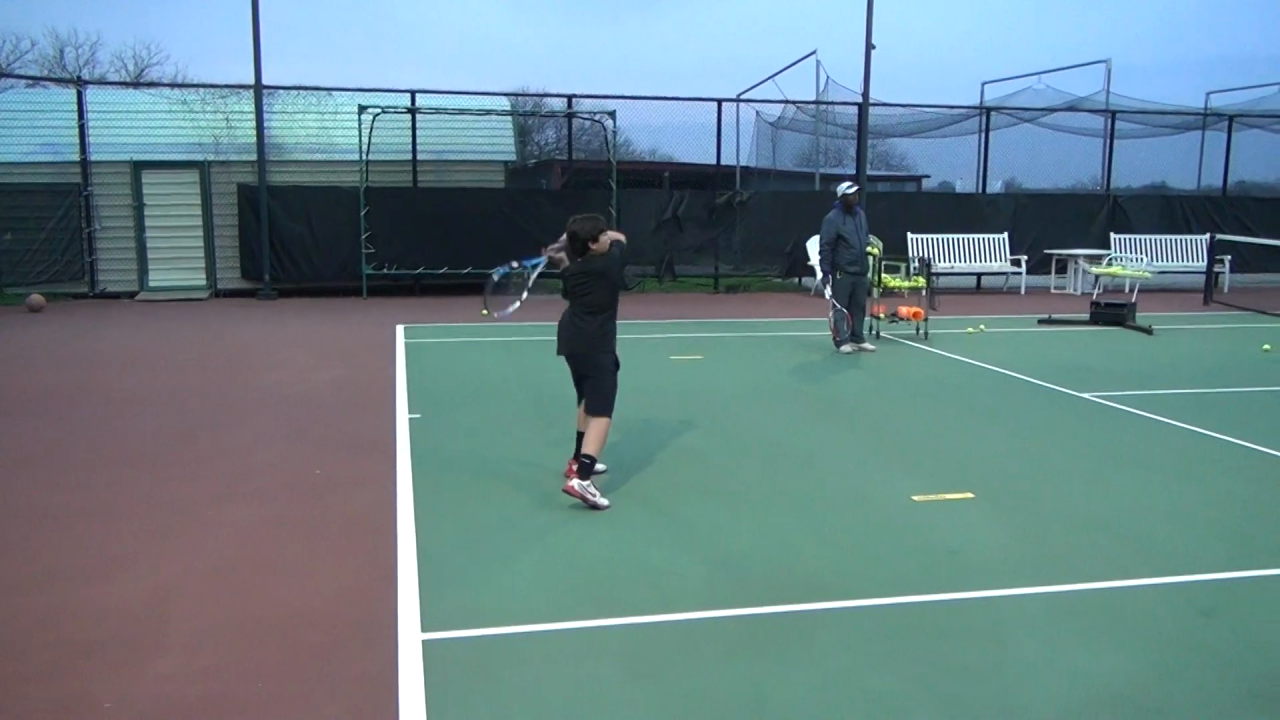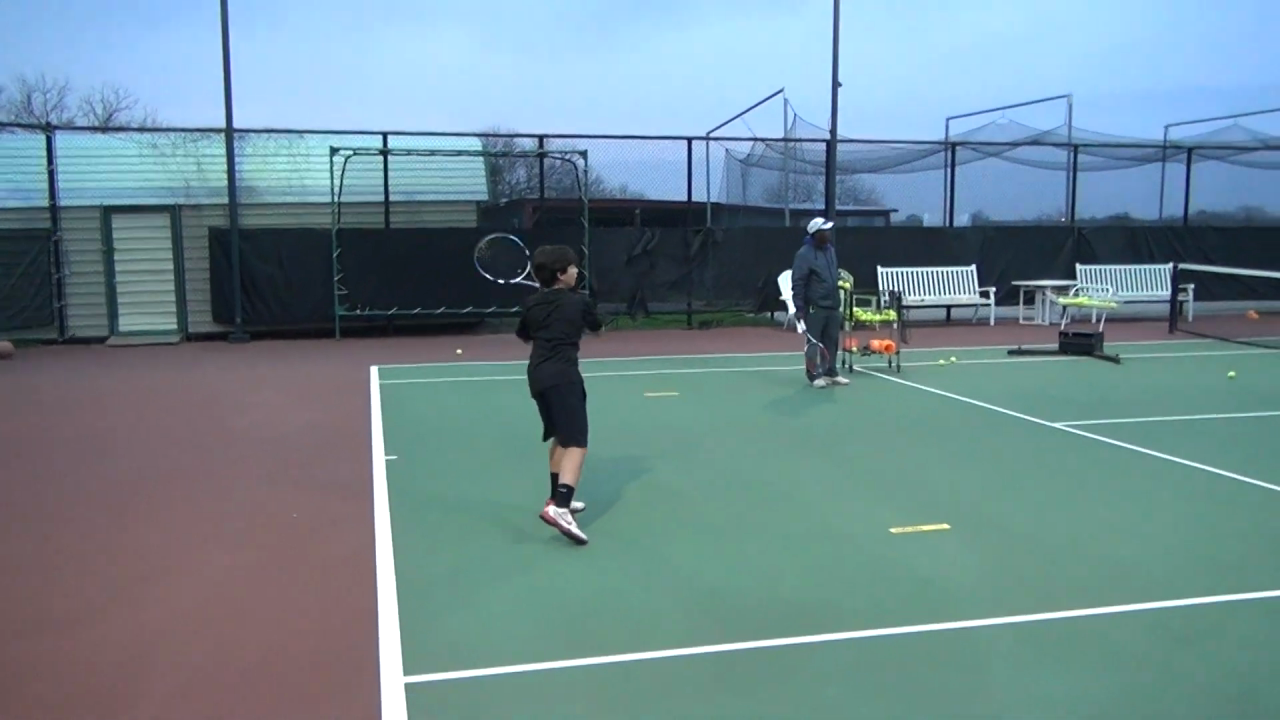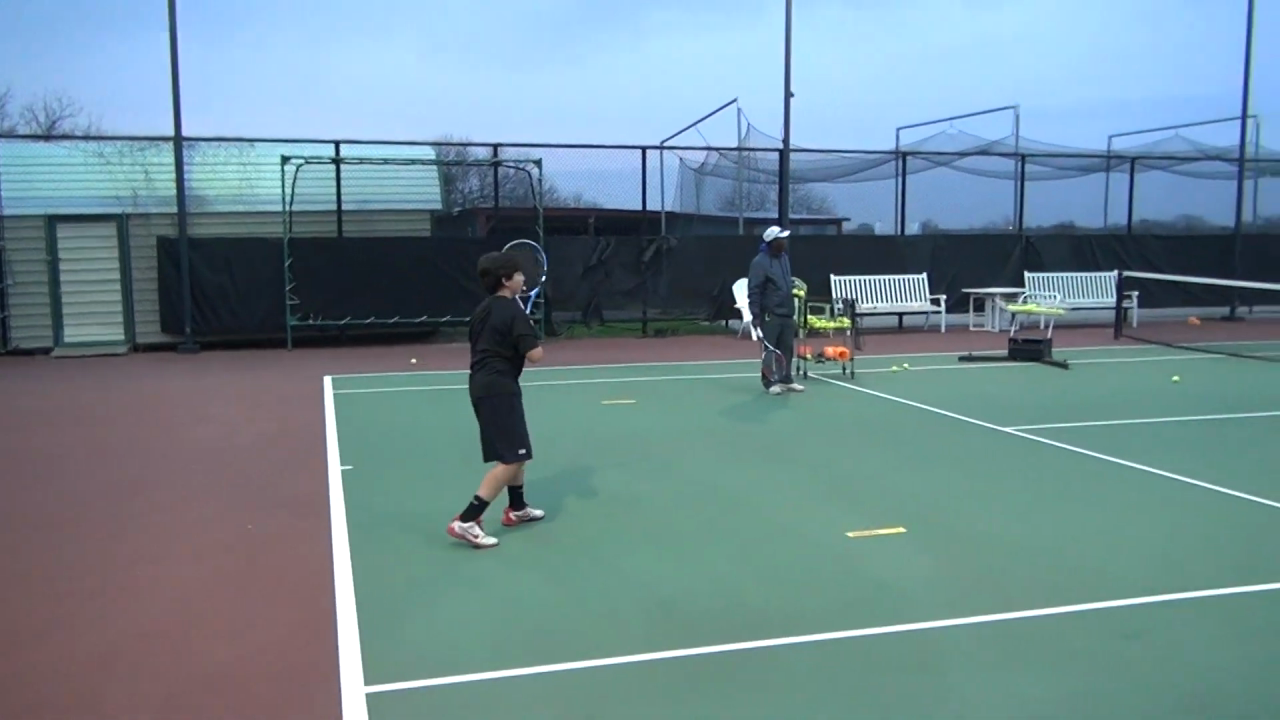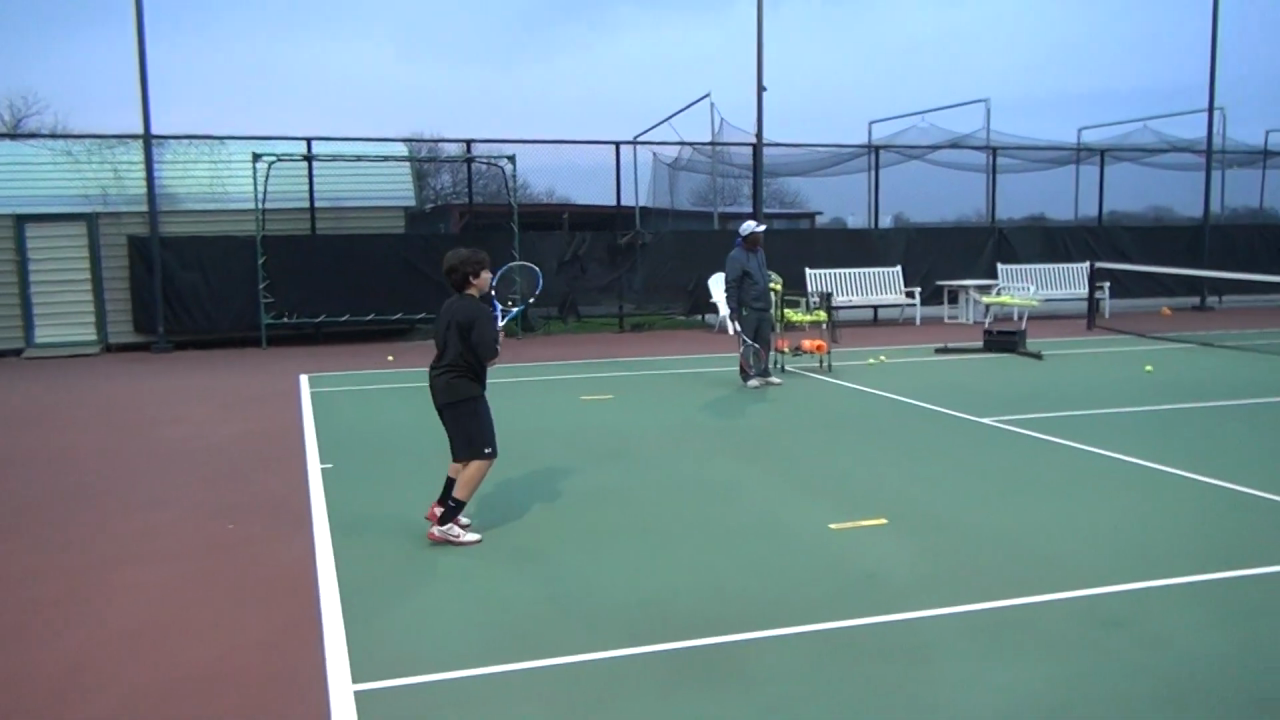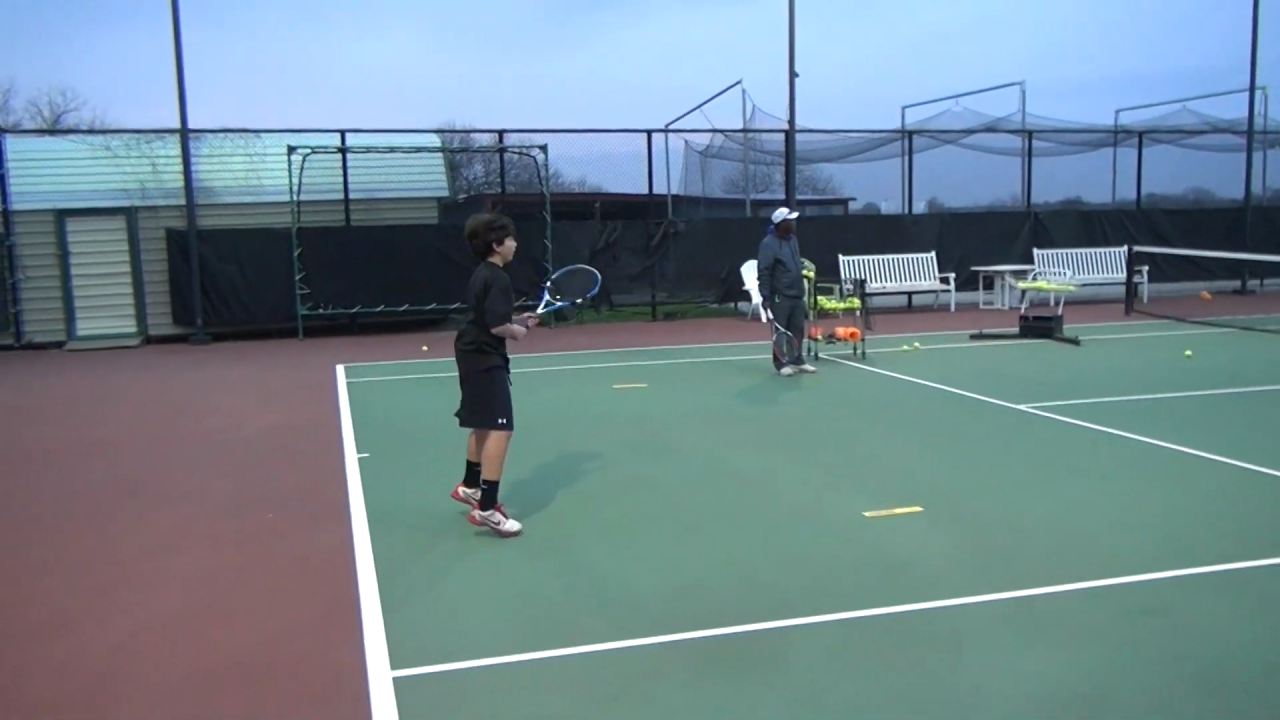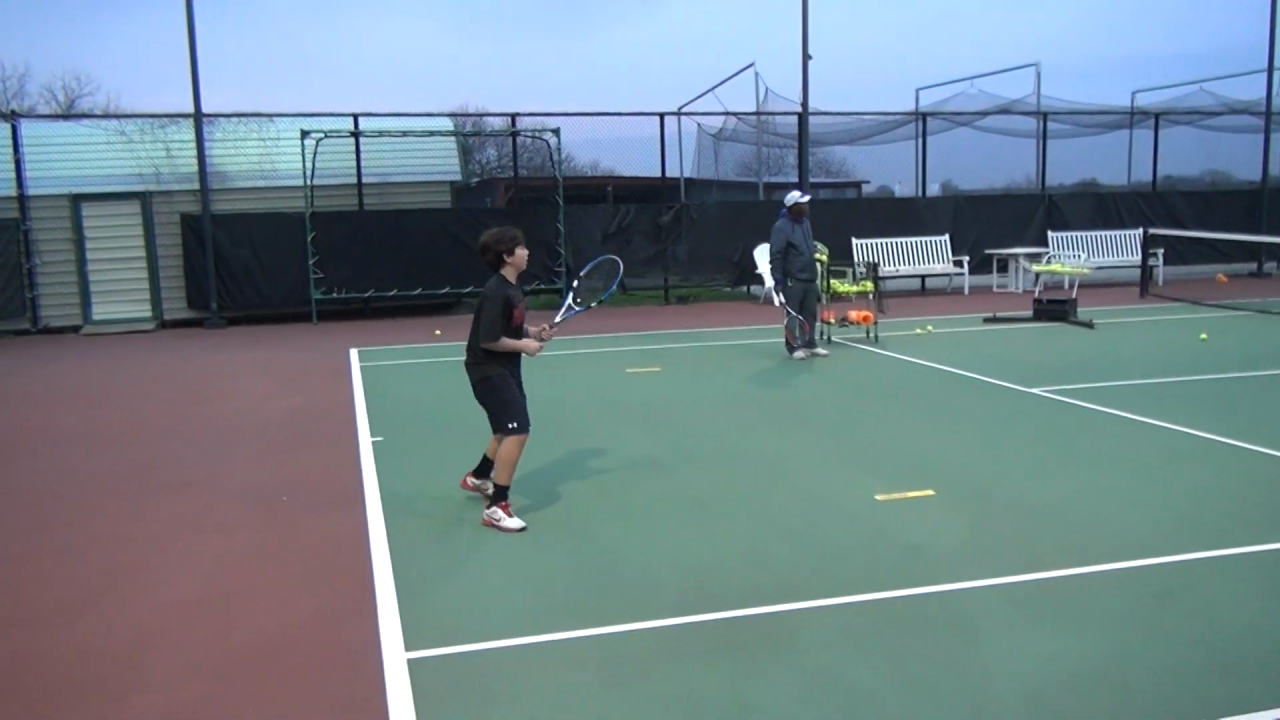
dt=0.3s
person 1, frame 1
left shoulder: (569, 270)
right shoulder: (612, 261)
right elbow: (621, 239)
left wrist: (565, 253)
right wrist: (568, 243)
left hip: (570, 339)
right hip: (596, 345)
left knee: (590, 400)
right knee: (601, 412)
left ankle: (578, 461)
right ankle: (581, 478)
person 1, frame 2
left shoulder: (532, 303)
right shoulder: (579, 302)
right elbow: (596, 328)
left hip: (538, 375)
right hip: (563, 377)
left knee: (560, 437)
right knee: (576, 444)
left ankle: (558, 499)
right ankle: (559, 507)
person 1, frame 3
left shoulder: (483, 310)
right shoulder: (515, 313)
right elbow: (534, 355)
right wrist: (531, 341)
left hip: (482, 385)
right hip: (500, 389)
left knee: (510, 450)
right knee: (513, 457)
left ankle: (516, 508)
right ankle: (466, 521)
person 1, frame 4
left shoulder: (449, 307)
right shoulder: (479, 311)
right elbow: (489, 357)
right wrist: (496, 344)
left hip: (443, 385)
right hip: (463, 389)
left knee: (468, 451)
right knee: (483, 455)
left ankle: (442, 506)
right ankle: (445, 524)
person 1, frame 5
left shoulder: (483, 274)
right shoulder: (498, 279)
right elbow: (497, 326)
left wrist: (518, 320)
right wrist: (517, 331)
left hip: (474, 357)
right hip: (484, 360)
left knee: (483, 424)
right knee: (501, 428)
left ankle: (470, 486)
right ankle: (487, 508)
person 1, frame 6
left shoulder: (512, 289)
right shoulder: (497, 293)
right elbow: (489, 339)
left wrist: (534, 332)
right wrist: (524, 346)
left hip: (503, 368)
right hip: (489, 369)
left knee: (509, 428)
right knee: (517, 432)
left ankle: (478, 476)
right ankle: (496, 506)
person 2, frame 1
left shoulder: (861, 214)
right shoulder: (833, 219)
right elbow: (825, 248)
left wrist: (870, 248)
right wrist: (826, 272)
left hip: (861, 271)
right hip: (842, 273)
left knee: (859, 307)
right knee: (841, 308)
left ankle: (857, 339)
right ankle: (841, 341)
person 2, frame 2
left shoulder: (830, 250)
right shoulder: (804, 254)
right elbow: (798, 283)
left wrist: (841, 282)
right wrist: (799, 307)
left hip: (833, 306)
right hip: (815, 307)
left knee: (832, 341)
right knee: (814, 342)
left ankle: (830, 372)
right ankle: (814, 375)
person 2, frame 3
left shoulder: (784, 258)
right shoulder: (760, 262)
right elbow: (754, 291)
right wrist: (756, 315)
left hip: (788, 313)
right hip: (770, 315)
left knee: (787, 349)
left ankle: (785, 379)
right ankle: (770, 382)
person 2, frame 4
left shoulder: (760, 252)
right shoulder: (736, 256)
right elbow: (731, 285)
left wrist: (771, 284)
right wrist: (733, 309)
left hip: (764, 307)
right hip: (747, 309)
left knee: (764, 342)
left ankle: (763, 373)
right ankle: (747, 375)
person 2, frame 5
left shoulder: (792, 239)
right shoulder: (769, 244)
right elbow: (763, 272)
left wrist: (804, 270)
right wrist: (766, 297)
left hip: (797, 294)
right hip: (780, 297)
left knee: (797, 330)
left ankle: (797, 360)
right ankle: (781, 363)
person 2, frame 6
left shoulder: (805, 222)
right shoulder: (781, 227)
right elbow: (776, 256)
left wrist: (817, 254)
right wrist: (778, 280)
left hip: (810, 278)
right hip: (792, 280)
left knee: (810, 314)
left ankle: (810, 344)
right ankle: (793, 347)
